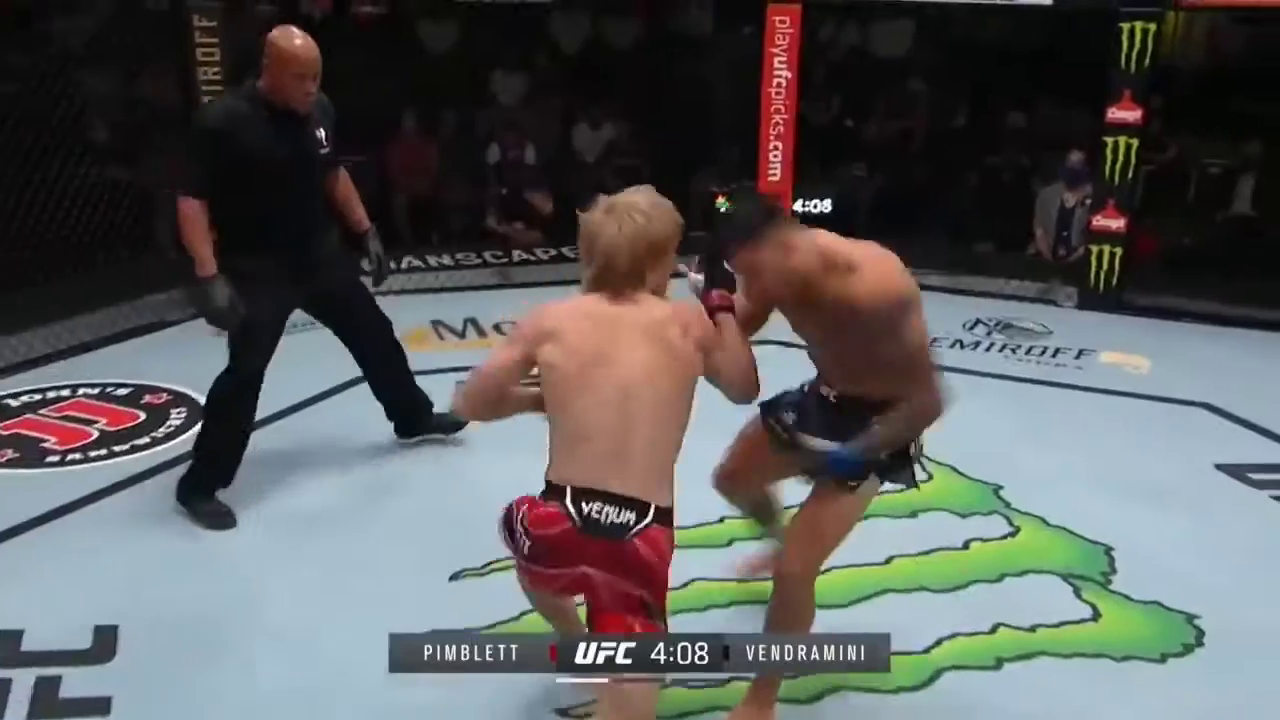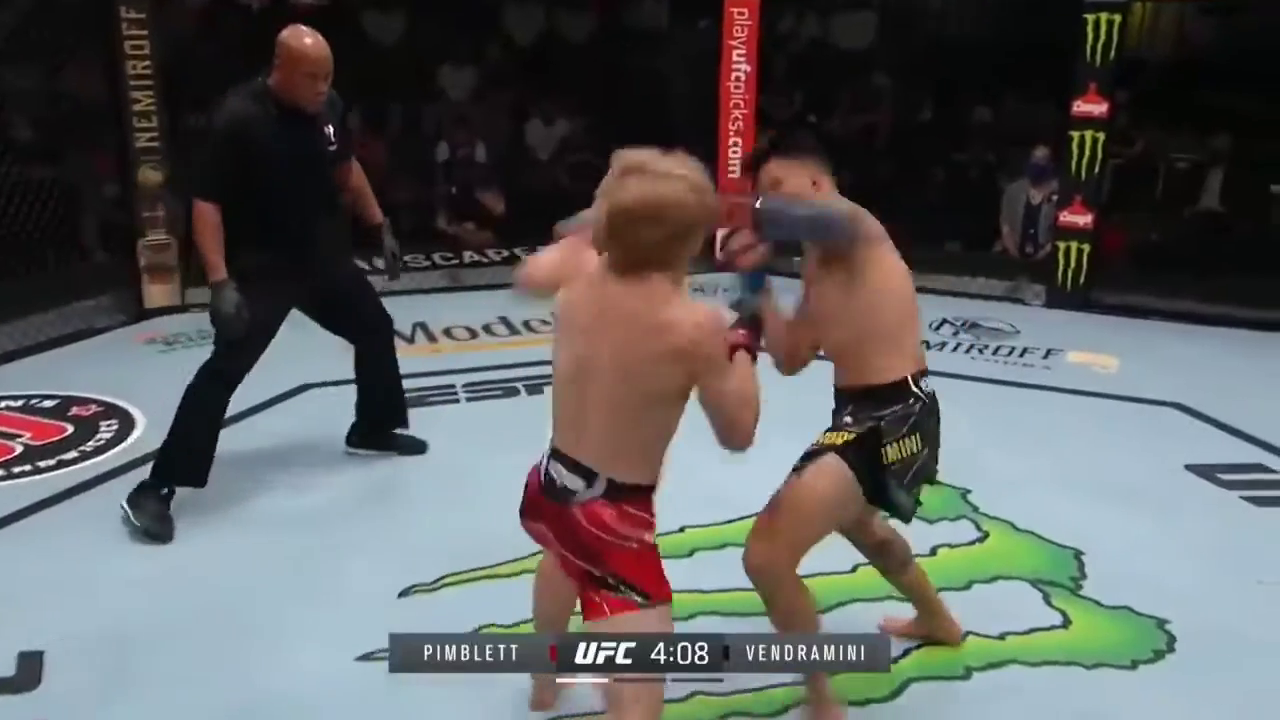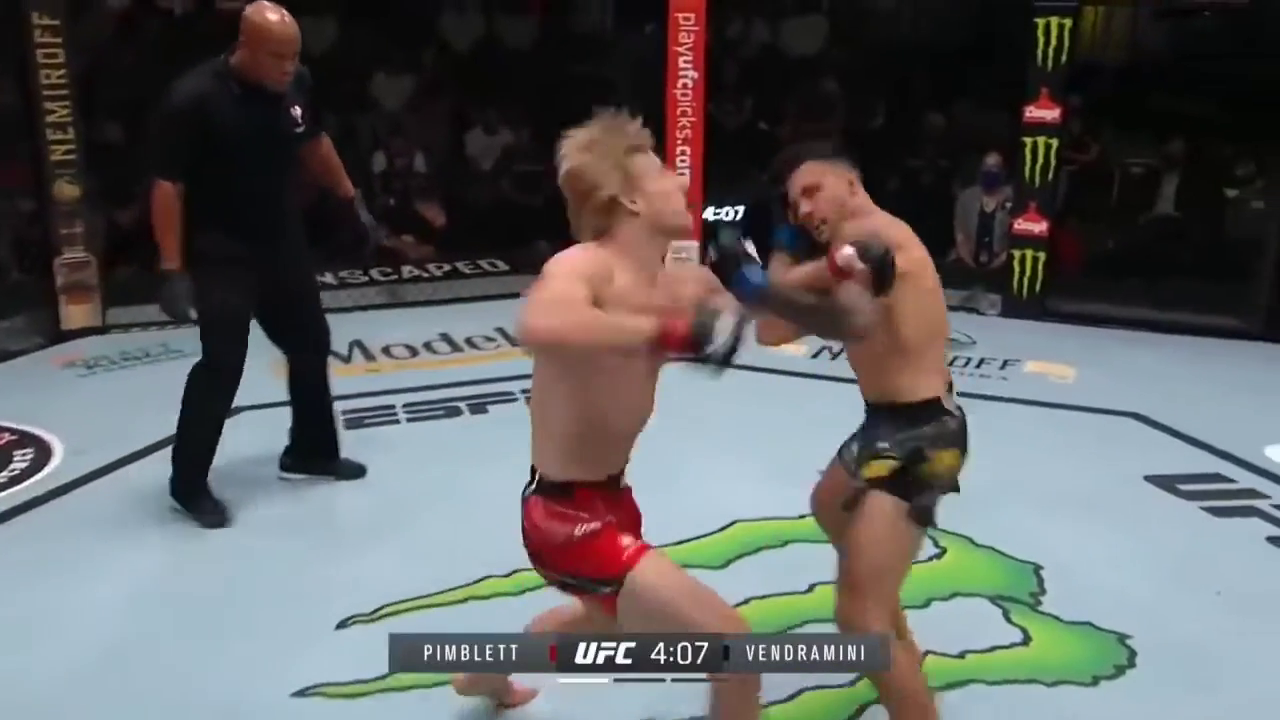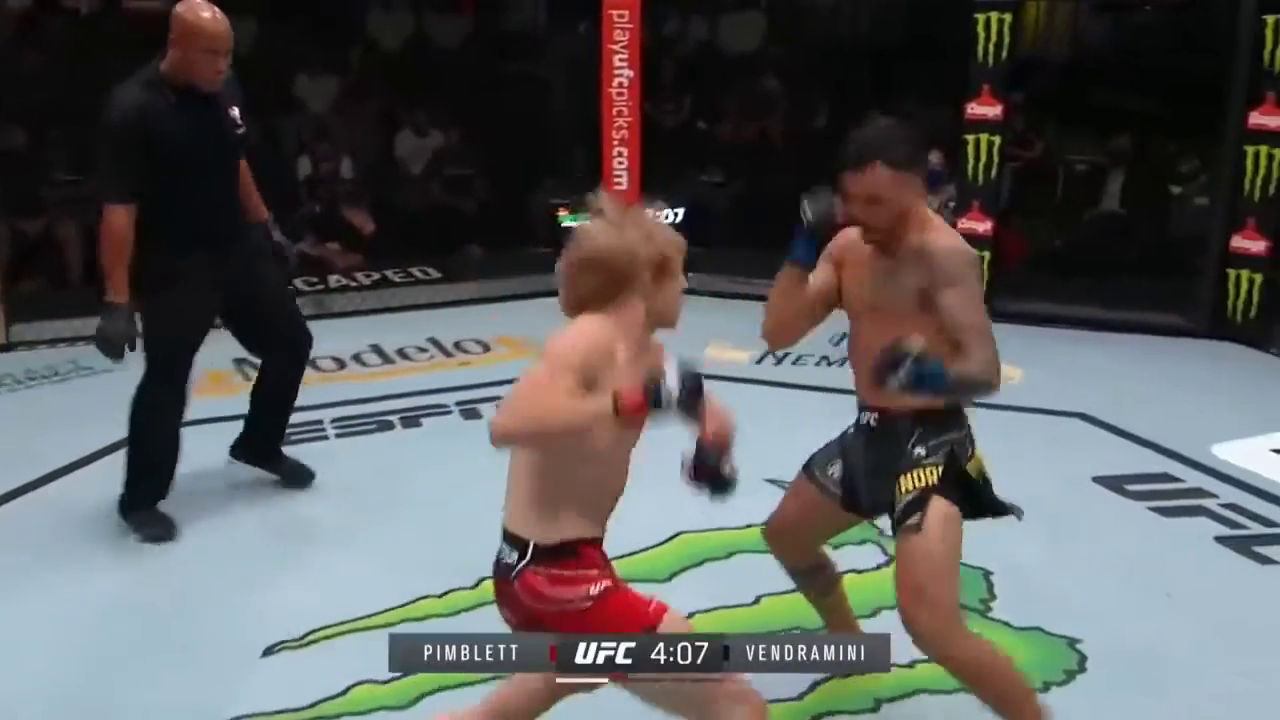
dt=0.4s
person 1, frame 1
left shoulder: (873, 288)
right shoulder: (785, 264)
left elbow: (928, 398)
right elbow: (734, 331)
left wrist: (855, 455)
left hip: (873, 424)
right hip: (824, 400)
left knee: (798, 566)
right knee: (733, 479)
right ankle: (779, 547)
person 1, frame 2
left shoulder: (840, 226)
right shoulder: (820, 261)
left elbow: (832, 222)
right elbow: (789, 359)
right wrist: (756, 282)
left hip: (886, 419)
right hip: (868, 411)
left knee: (766, 557)
right knee: (854, 518)
right ankle: (937, 620)
person 1, frame 3
left shoulder: (867, 238)
right shoulder: (859, 252)
left elbow: (858, 324)
right elbow: (773, 329)
left wrist: (767, 287)
right wrist: (782, 242)
left hip: (918, 434)
right hip: (912, 425)
left knee: (859, 616)
right knee: (830, 508)
right ankle: (896, 640)
person 1, frame 4
left shoulder: (943, 255)
right shoulder: (846, 247)
left elbow: (986, 372)
right elbow: (779, 332)
left wrist: (933, 375)
right wrist: (802, 250)
left hip: (930, 445)
right hip: (867, 435)
left knee: (933, 626)
right knee: (784, 535)
right ankle: (847, 638)
person 2, frame 1
left shoulder: (549, 322)
right shoulder: (689, 323)
left elbow: (469, 405)
right elbow: (744, 387)
right wrist: (723, 308)
left hip: (560, 527)
right hip: (640, 543)
person 2, frame 2
left shoulder: (584, 267)
right shoulder: (695, 327)
left elbow: (531, 274)
right elbow: (738, 435)
right wrist: (742, 344)
left hip: (546, 488)
right hip: (614, 518)
left knee: (565, 548)
person 2, frame 3
left shoulder: (685, 284)
right shoulder: (580, 266)
right elbow: (540, 328)
right wrist: (668, 333)
left hip: (604, 496)
right hip: (569, 516)
left knee: (609, 611)
person 2, frame 4
left shoulder: (637, 350)
right shoulder: (590, 340)
left elbow: (711, 418)
right elbow: (507, 425)
left wrist: (711, 446)
right wrist: (629, 403)
left hip: (539, 570)
right hip: (557, 580)
person 3, frame 1
left shoulder: (319, 110)
right shoulder: (224, 120)
right elbow: (192, 201)
left wrist: (366, 231)
right wrist: (210, 277)
left hip: (317, 252)
right hip: (254, 266)
left knee: (373, 331)
right knee: (245, 371)
left ankle: (413, 417)
right ankle: (199, 485)
person 3, frame 2
left shoulder: (328, 107)
right shoulder: (239, 119)
left elbow: (345, 167)
right elbow: (207, 204)
left wrist: (380, 226)
right wrist: (221, 283)
left hip: (319, 252)
right hip: (260, 265)
left knee: (375, 329)
right knee: (225, 369)
left ankle: (375, 428)
right ankle: (156, 489)
person 3, frame 3
left shoulder: (295, 84)
right shoulder: (195, 97)
left elbow: (312, 141)
right elbow: (168, 186)
left wrist: (351, 199)
right wrist: (173, 270)
left hip: (280, 243)
right hip: (220, 254)
left knee: (311, 345)
right knee: (221, 363)
left ankle: (310, 452)
right ankle: (190, 483)
person 3, frame 4
left shoulder: (224, 90)
right shoulder: (135, 109)
right elbow: (119, 210)
left wrist: (264, 224)
right wrist: (118, 302)
left hip: (237, 250)
right hip: (173, 268)
left knee: (291, 341)
right knee: (166, 381)
left ankle: (261, 445)
right ankle: (141, 500)
